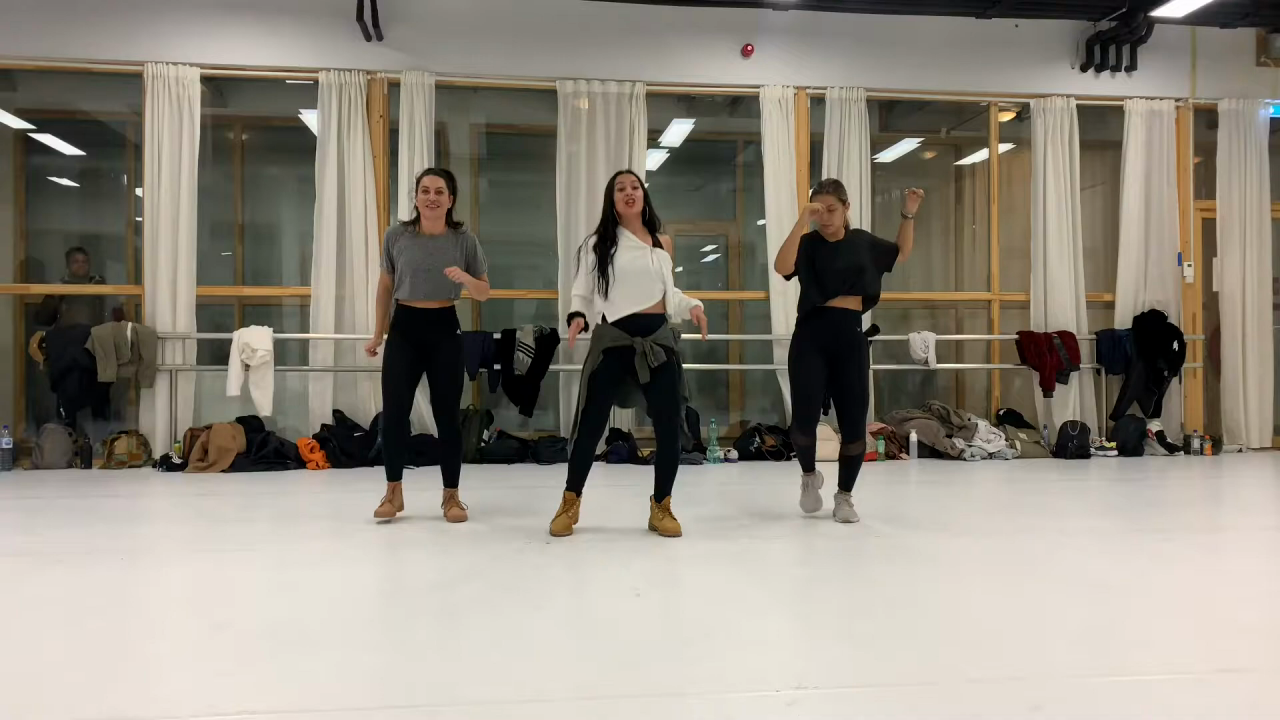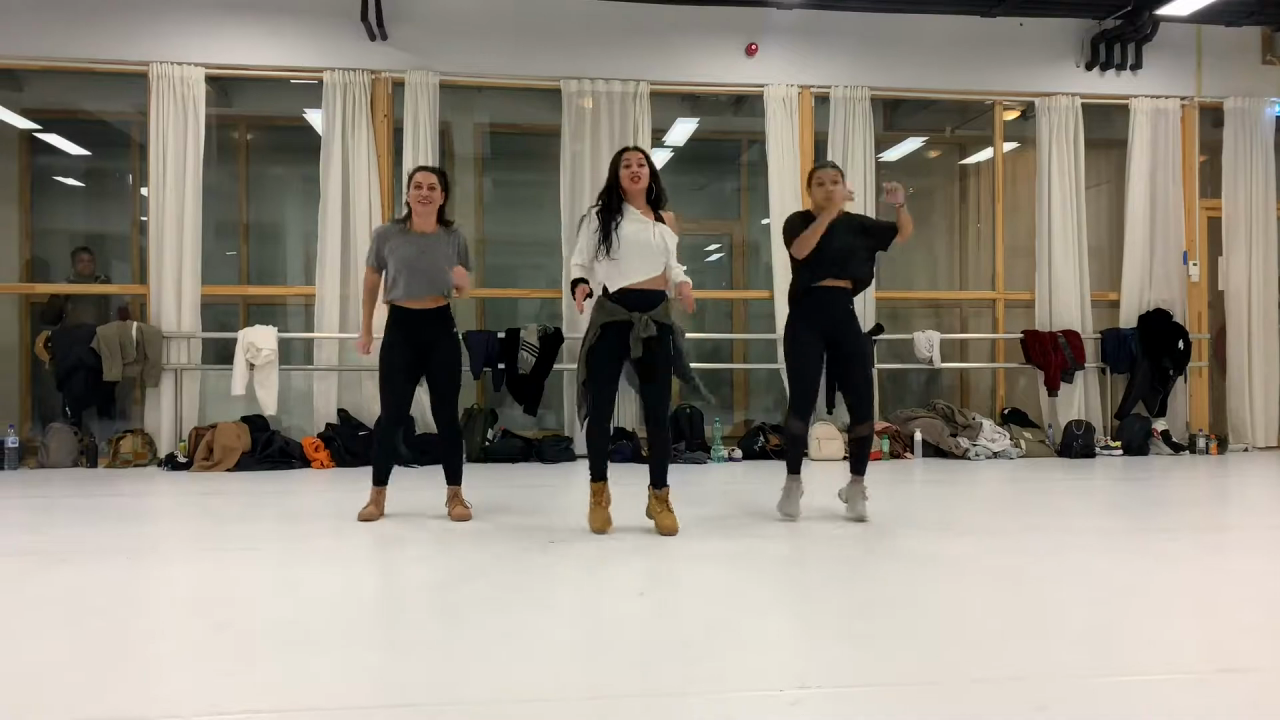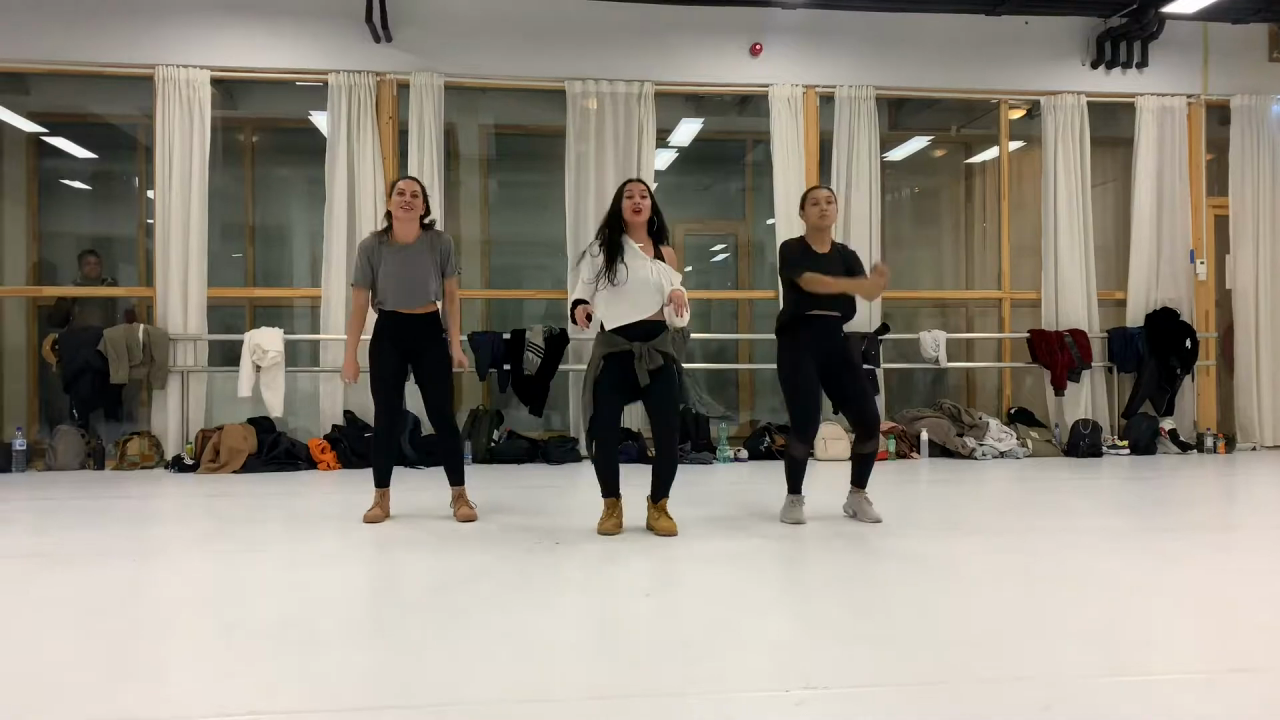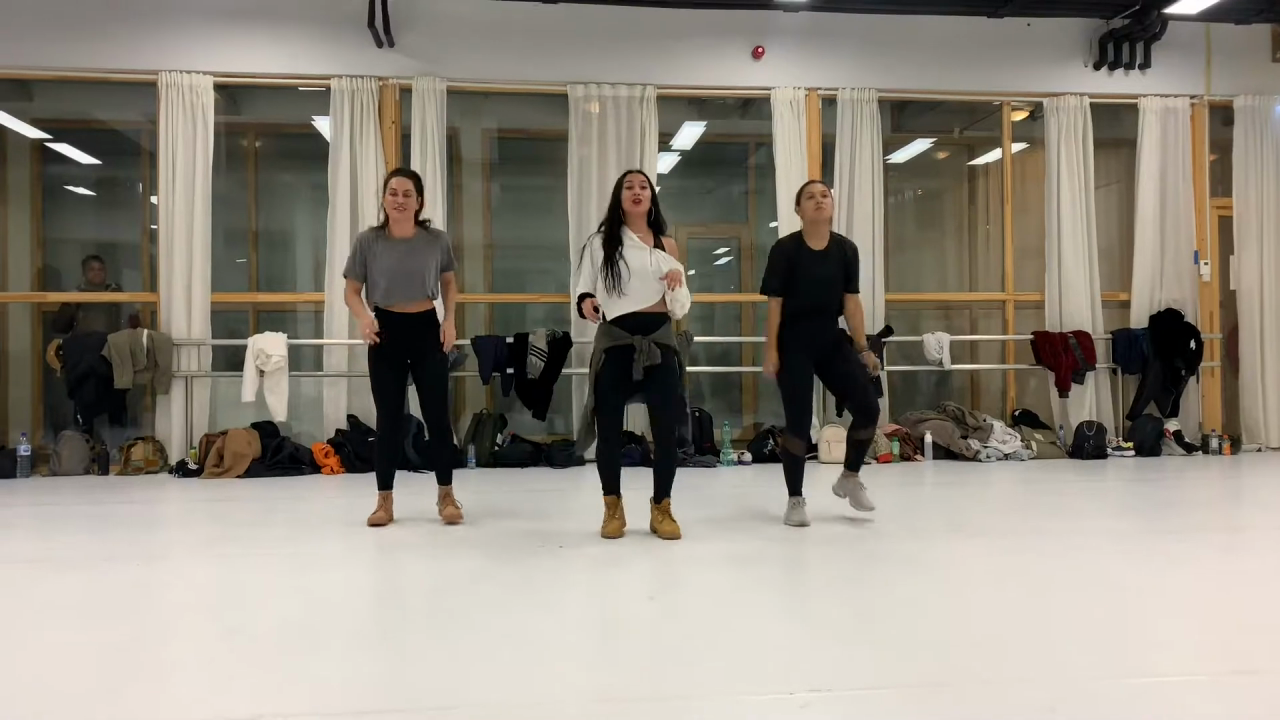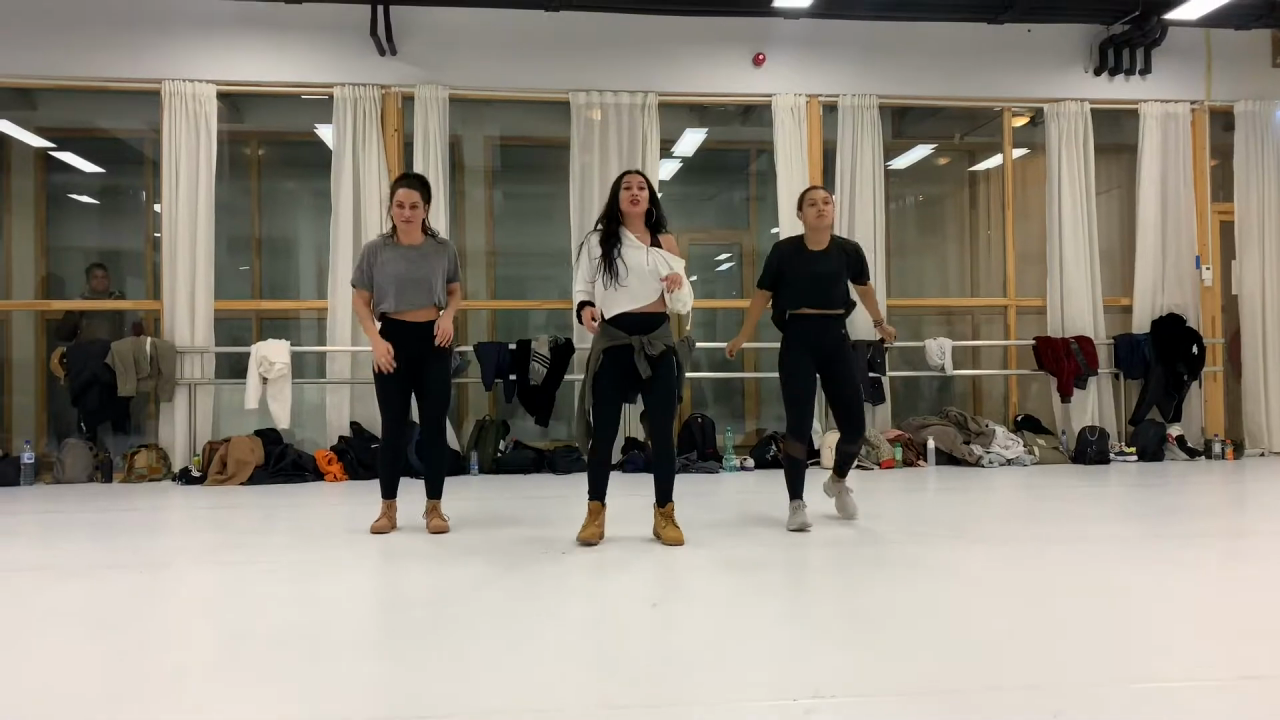
dt=0.2s
person 1, frame 1
left shoulder: (662, 242)
right shoulder: (598, 242)
right elbow: (582, 291)
left wrist: (692, 306)
right wrist: (577, 316)
left hip: (658, 338)
right hip: (613, 338)
left knee: (670, 428)
right knee: (590, 426)
left ankle: (660, 507)
right ankle: (571, 501)
person 1, frame 2
left shoulder: (665, 220)
right shoulder: (600, 217)
right elbow: (580, 261)
left wrist: (682, 282)
right wrist: (579, 283)
left hip: (655, 317)
right hip: (611, 315)
left knee: (657, 409)
right knee: (601, 407)
left ankle: (658, 497)
right ankle: (599, 493)
person 1, frame 3
left shoulder: (666, 254)
right shoulder: (601, 248)
left elbow: (676, 318)
right elbow: (582, 291)
left wrist: (679, 301)
right wrist: (579, 307)
left hip: (657, 346)
right hip: (614, 347)
left knee: (668, 433)
right knee: (605, 433)
left ankle: (658, 506)
right ankle: (612, 505)
person 1, frame 4
left shoulder: (666, 244)
right shoulder: (601, 242)
left elbow: (679, 307)
right elbow: (585, 286)
left wrist: (679, 283)
right wrist: (585, 300)
left hip: (658, 338)
right hip: (615, 338)
left knee: (666, 428)
right knee: (609, 428)
left ankle: (661, 508)
right ankle: (613, 507)
person 1, frame 5
left shoulder: (665, 243)
right shoulder: (598, 241)
right elbow: (582, 286)
left wrist: (679, 283)
right wrist: (586, 306)
left hip: (657, 338)
right hip: (613, 339)
left knee: (662, 430)
right knee: (603, 430)
left ankle: (664, 514)
right ankle: (596, 513)
person 2, frame 1
left shoulder: (464, 240)
right shoulder: (397, 236)
left elbow: (484, 293)
right elbow: (386, 286)
left wrist: (467, 279)
right wrist: (377, 332)
left hip: (444, 328)
right hip: (405, 327)
left knee: (447, 414)
right knee: (394, 411)
left ankle: (451, 496)
right ankle: (394, 492)
person 2, frame 2
left shoulder: (454, 238)
right shoulder: (387, 234)
left elbow: (462, 289)
right elbow: (372, 280)
left wrist: (463, 280)
right wrist: (366, 329)
left hip: (440, 328)
right hip: (400, 328)
left knee: (446, 414)
right knee: (392, 414)
left ankle: (455, 495)
right ankle: (377, 495)
person 2, frame 3
left shoulder: (440, 242)
right shoulder: (371, 246)
left elbow: (450, 292)
right elbow: (359, 302)
left wrist: (455, 339)
right wrist: (351, 354)
left hip: (430, 331)
right hip: (389, 333)
left knee: (443, 415)
right knee: (387, 416)
left ankle: (459, 495)
right ankle: (381, 497)
person 2, frame 4
left shoulder: (437, 240)
right shoulder: (367, 241)
left elbow: (450, 282)
right elbow: (351, 291)
left wrist: (450, 318)
right wrist: (363, 315)
left hip: (427, 330)
right hip: (387, 333)
left knee: (437, 415)
right knee: (390, 418)
left ankle: (446, 495)
right ankle: (385, 501)
person 2, frame 5
left shoulder: (444, 250)
right shoulder: (374, 250)
left elbow: (455, 293)
right elbow: (361, 304)
left wrist: (449, 318)
right wrist: (375, 340)
left hip: (431, 343)
right hip: (393, 340)
left knee: (434, 426)
right knee: (394, 427)
left ankle: (434, 506)
right ankle: (388, 508)
person 3, frame 1
left shoulder: (862, 241)
right shoulder: (806, 242)
left elbow: (901, 253)
right elbow: (782, 267)
left wrist: (908, 215)
right wrist: (801, 224)
left hip: (850, 335)
right hip: (811, 334)
left knee: (853, 421)
right knee: (804, 418)
left ankle: (844, 496)
right ankle: (809, 477)
person 3, frame 2
left shoulder: (857, 224)
right shoulder: (799, 221)
left elbow: (905, 232)
right elbow: (800, 251)
left wrist: (899, 204)
right wrist: (828, 214)
left hip: (844, 315)
right hip: (806, 315)
left knee: (862, 403)
right knee: (802, 401)
left ankle: (855, 485)
right ankle: (793, 483)
person 3, frame 3
left shoulder: (846, 255)
right shoulder: (792, 249)
left elbow: (867, 294)
right elbow: (808, 282)
left wrist: (878, 280)
right wrist: (855, 284)
left hip: (834, 340)
right hip: (798, 342)
left knee: (869, 421)
right knee: (806, 424)
left ankle: (858, 496)
right ankle: (793, 498)
person 3, frame 4
left shoulder: (846, 249)
right shoulder: (785, 249)
left elbow: (852, 301)
right elbow: (774, 302)
left wrist: (862, 347)
right wrist: (771, 350)
left hip: (831, 335)
right hip: (794, 337)
left knee: (867, 408)
right knee: (799, 421)
left ankle: (850, 477)
right ankle: (795, 500)
person 3, frame 5
left shoulder: (848, 250)
right shoulder: (785, 251)
left elbow: (864, 287)
right elbow: (763, 293)
left wrist: (881, 324)
right wrist: (743, 335)
left hip: (836, 339)
right hip: (797, 340)
left knee: (854, 423)
right knee: (800, 424)
left ankle: (838, 482)
right ankle: (796, 503)
